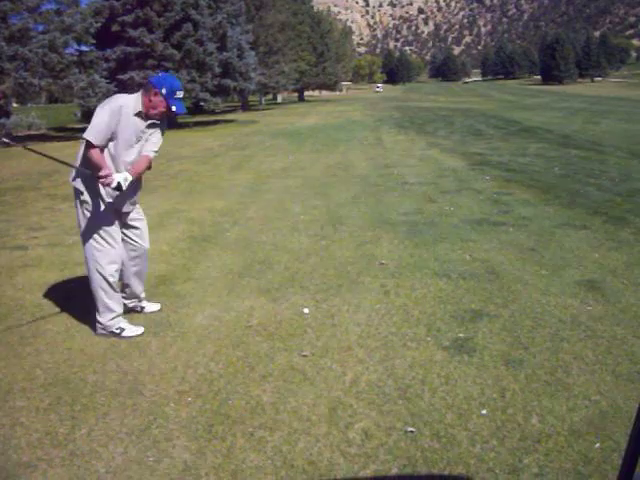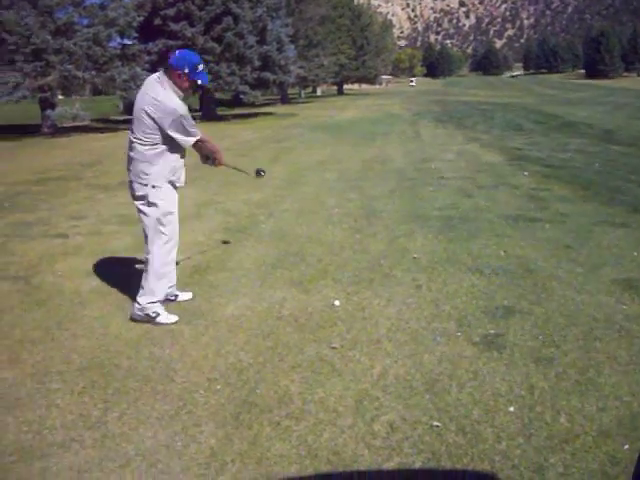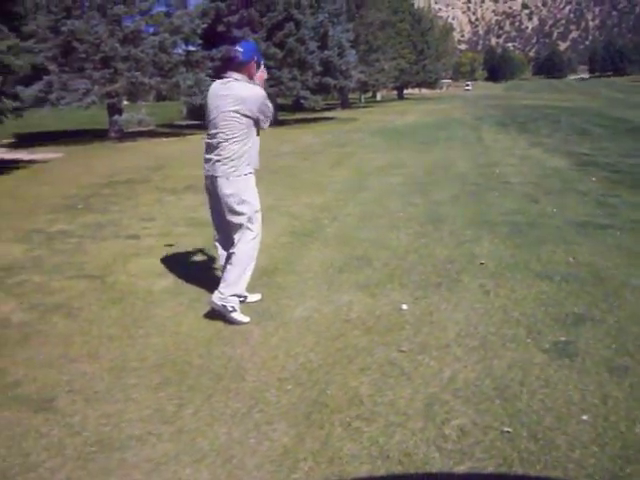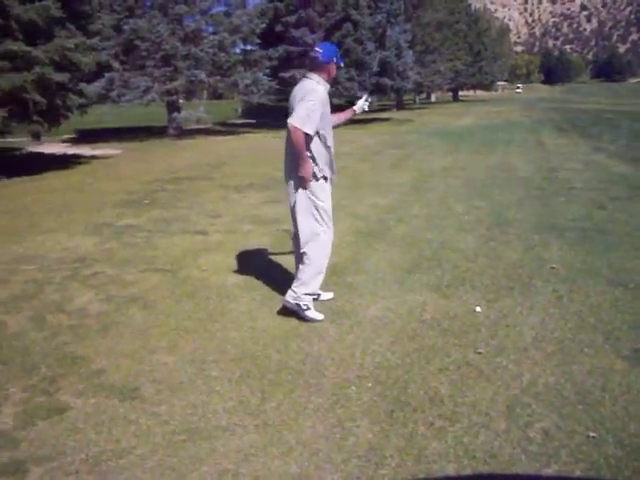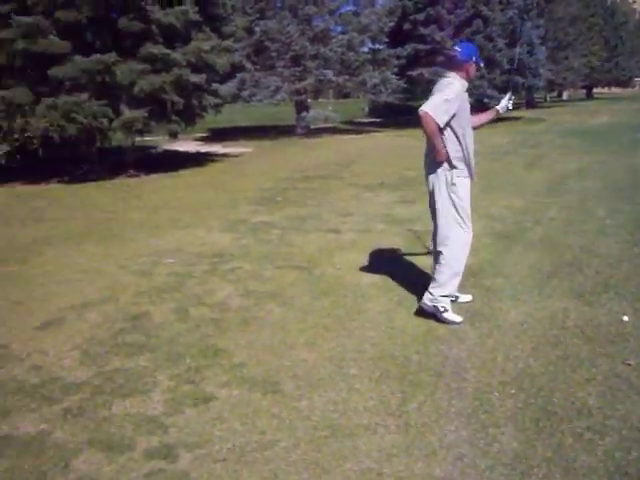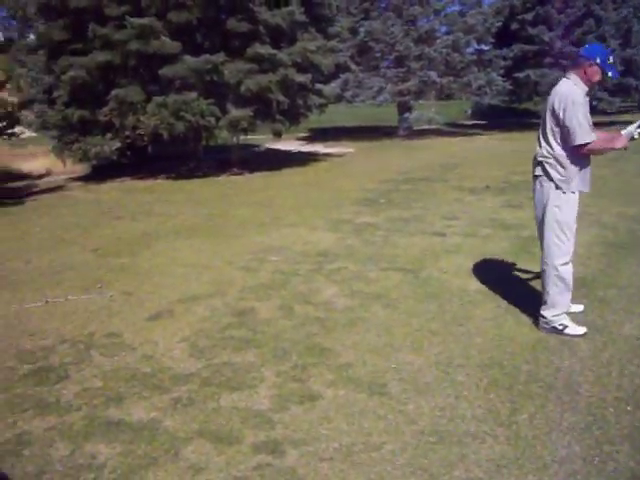
dt=0.7s
person 1, frame 1
left shoulder: (158, 122)
right shoulder: (117, 105)
left elbow: (146, 158)
right elbow: (91, 147)
left wrist: (125, 178)
right wrist: (106, 170)
left hip: (124, 194)
right hip: (94, 192)
left knee: (138, 247)
right knee: (107, 255)
left ankle: (131, 299)
right ankle: (109, 320)
person 1, frame 2
left shoulder: (154, 80)
right shoulder: (170, 106)
right elbow: (196, 141)
left wrist: (205, 151)
right wrist: (216, 155)
left hip: (149, 174)
right hip: (154, 179)
left knee: (165, 233)
right knee: (165, 237)
left ankle: (164, 288)
right ankle: (147, 305)
person 1, frame 3
left shoulder: (215, 88)
right shoulder: (255, 94)
right elbow: (265, 121)
left hip: (213, 172)
right hip: (236, 174)
left knee: (226, 234)
right knee: (248, 233)
left ankle: (233, 289)
right ankle: (226, 297)
person 1, frame 4
left shoulder: (305, 87)
right shoulder: (316, 91)
right elbow: (295, 127)
left wrist: (354, 110)
right wrist: (303, 163)
left hip: (306, 173)
right hip: (311, 175)
left knee: (307, 232)
right knee: (319, 233)
left ankle: (307, 287)
right ankle: (299, 295)
person 1, frame 5
left shoulder: (451, 87)
right shoulder: (453, 88)
left elbow: (467, 122)
right elbow: (425, 113)
left wrist: (498, 110)
right wrist: (439, 147)
left hip: (450, 172)
right hip: (450, 172)
left knee: (447, 232)
right knee: (458, 234)
left ankle: (444, 289)
right ankle: (437, 297)
person 1, frame 6
left shoulder: (570, 90)
right shoulder: (572, 94)
left elbow: (583, 135)
right elbow: (585, 145)
right wrist: (615, 144)
left hip: (561, 181)
right hip: (558, 183)
left knee: (561, 247)
right knee: (559, 250)
left ankle: (558, 301)
right ankle: (554, 316)
